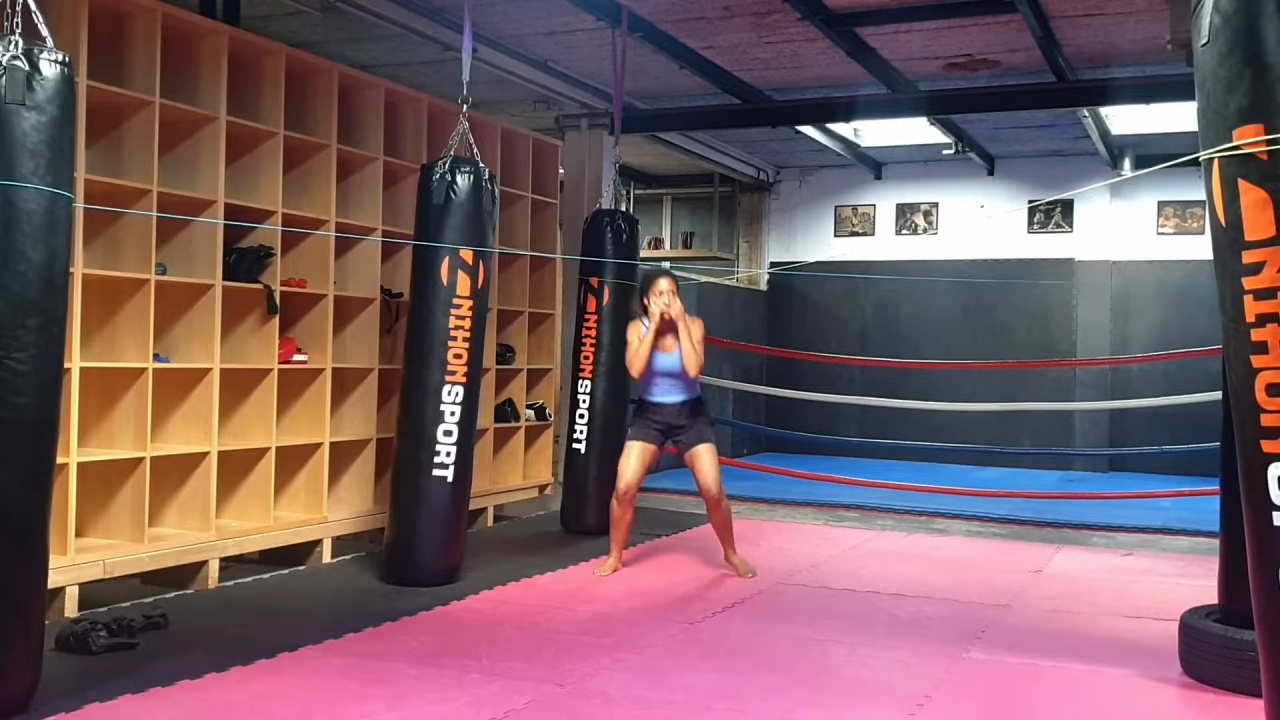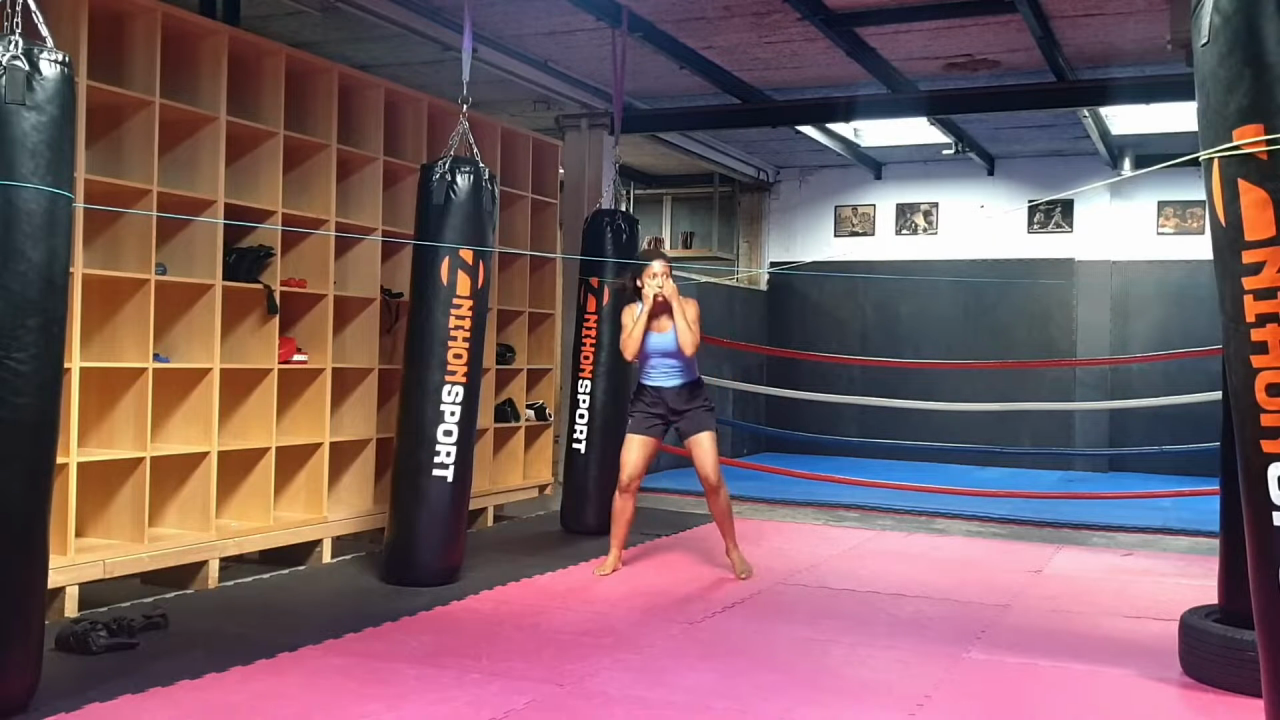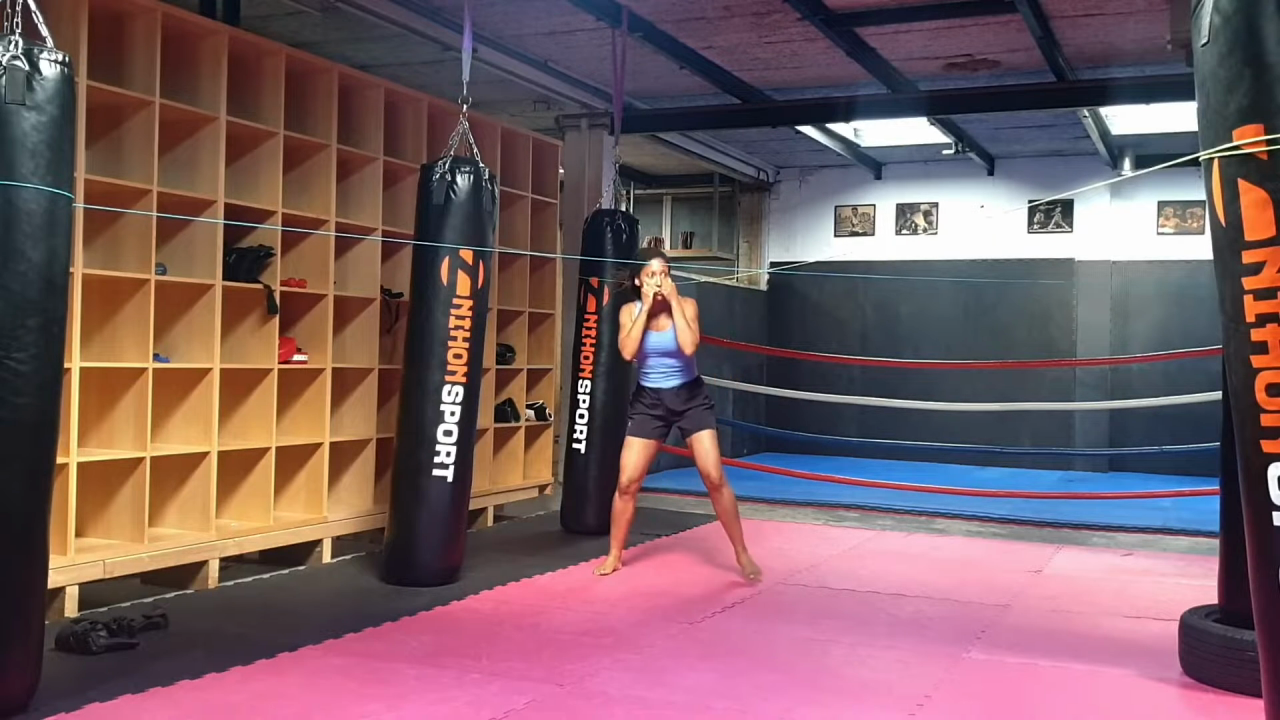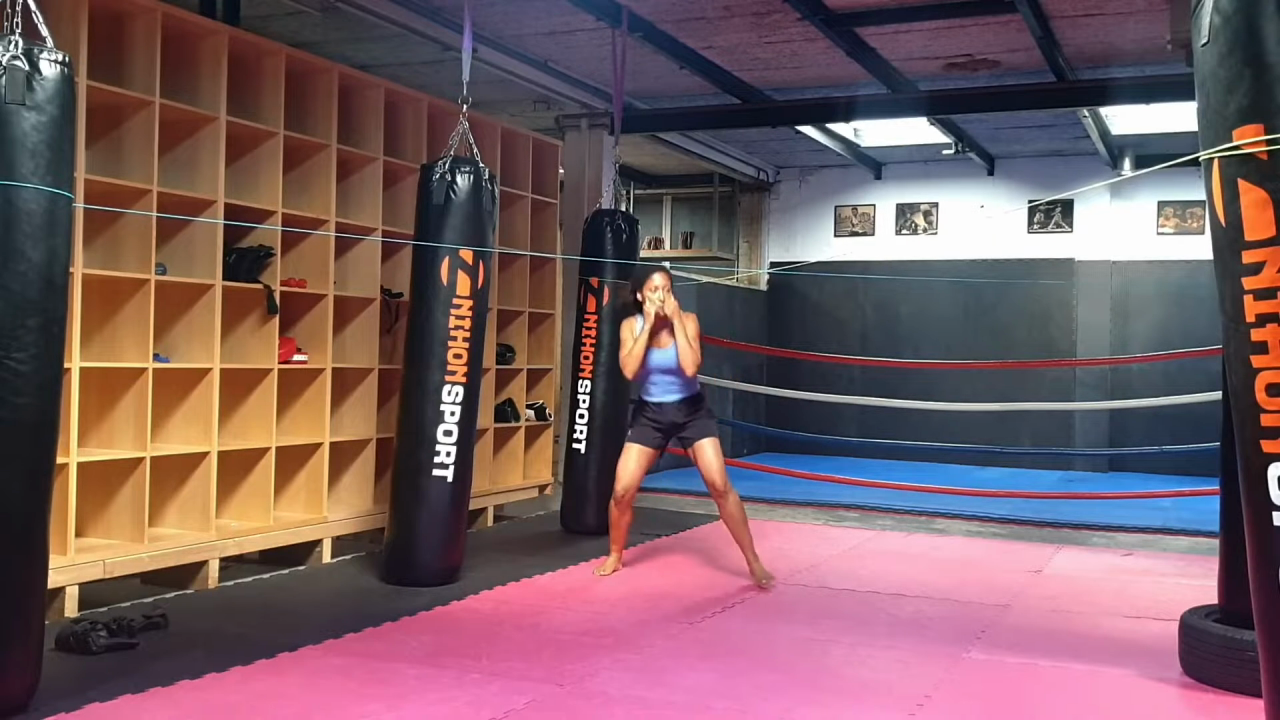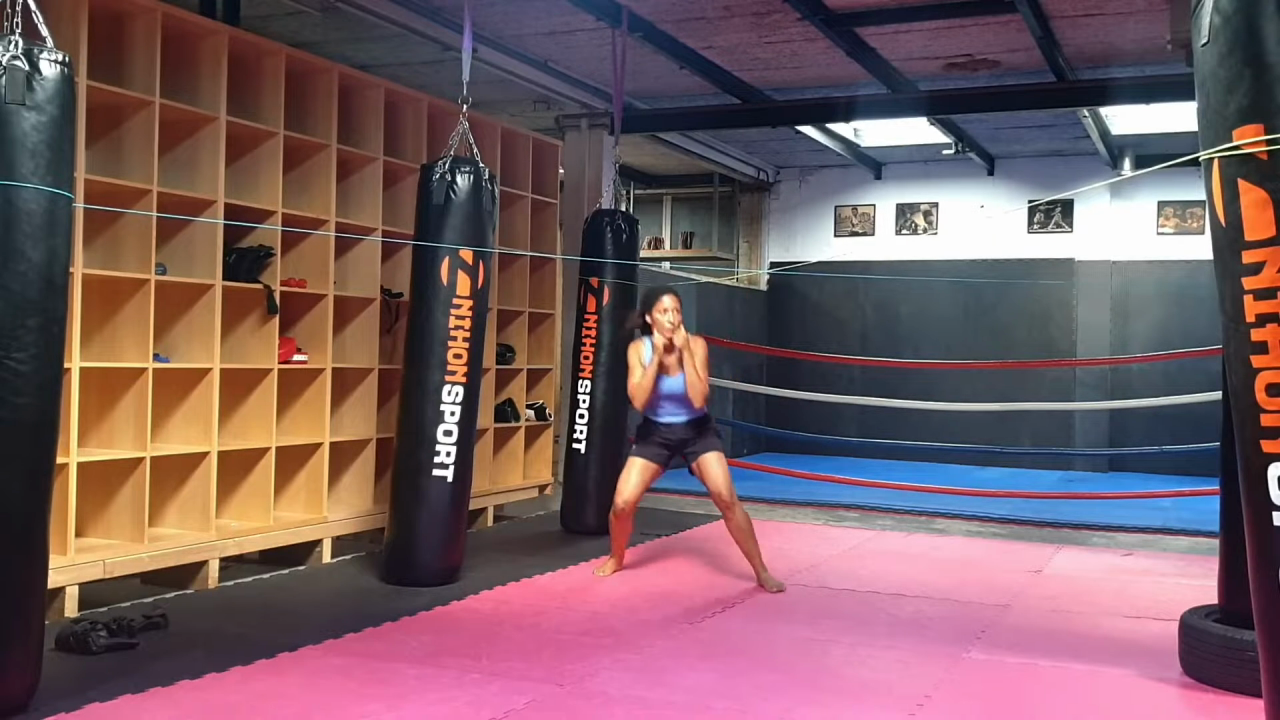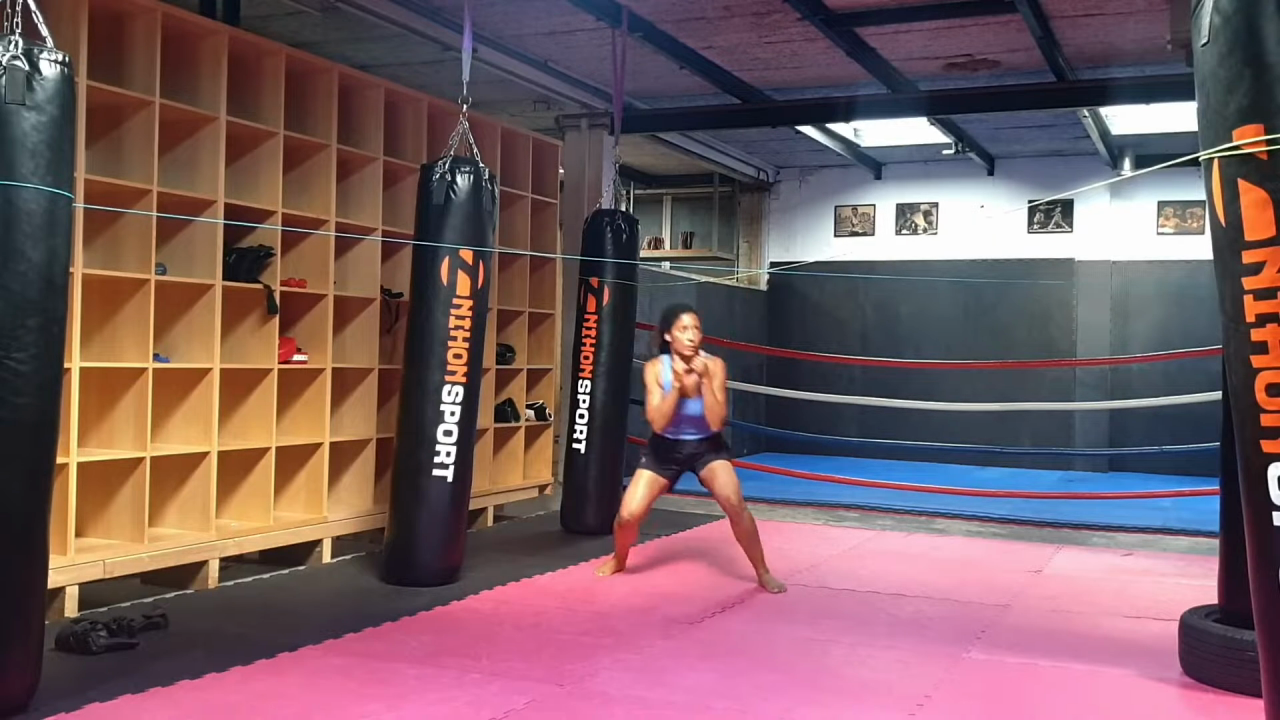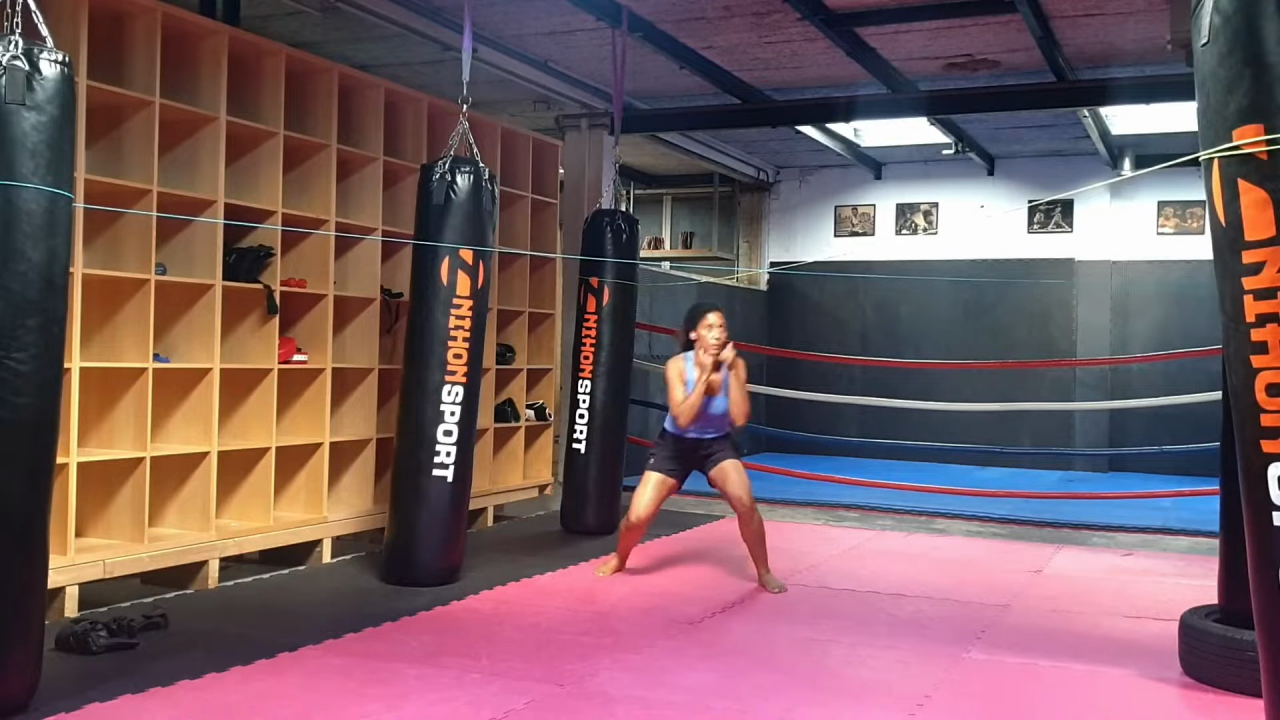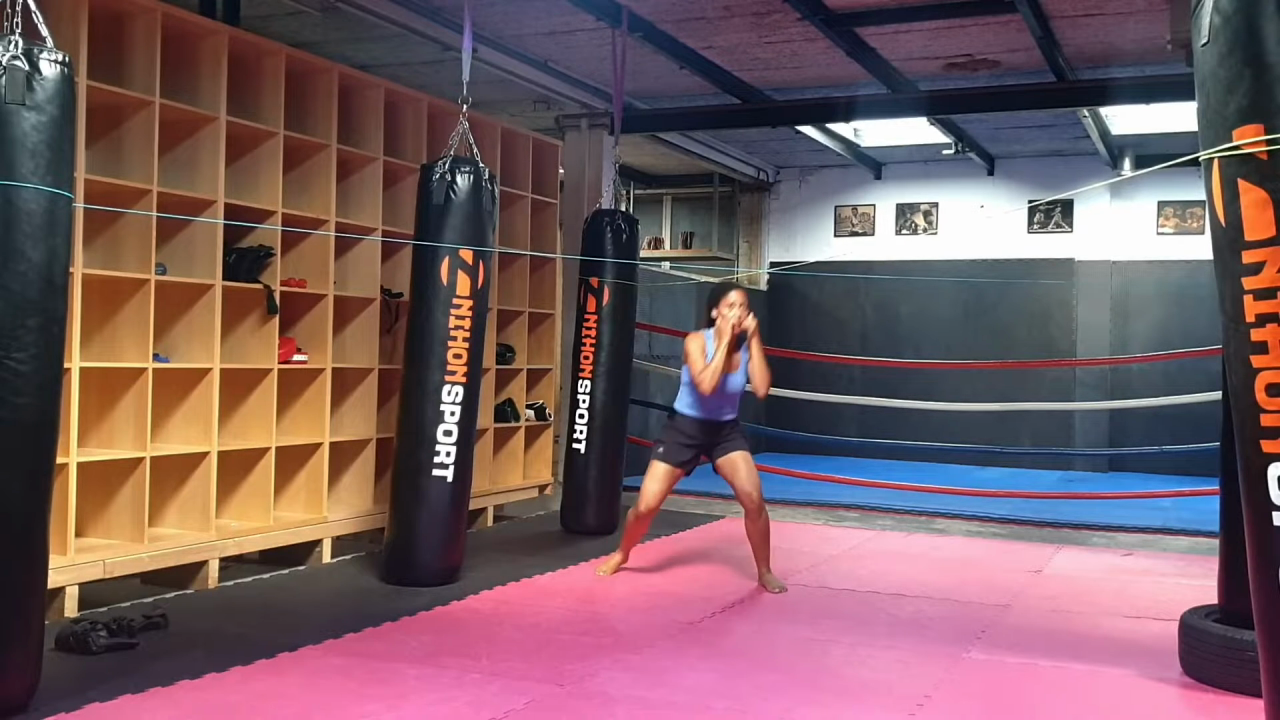
dt=0.1s
person 1, frame 1
left shoulder: (692, 324)
right shoulder: (637, 328)
left elbow: (693, 370)
right elbow: (635, 370)
left wrist: (681, 326)
right wrist: (652, 327)
left hip: (690, 414)
right hip: (650, 415)
left knee: (712, 490)
right knee: (624, 487)
left ankle: (731, 553)
right ankle: (615, 556)
person 1, frame 2
left shoulder: (687, 305)
right shoulder: (631, 311)
left elbow: (689, 348)
right elbow: (629, 353)
left wrist: (674, 303)
right wrist: (647, 307)
left hip: (689, 398)
right hip: (649, 400)
left knee: (712, 479)
right knee: (627, 481)
left ankle: (733, 551)
right ankle: (614, 555)
person 1, frame 3
left shoulder: (686, 304)
right shoulder: (630, 311)
left elbow: (689, 347)
right elbow: (628, 352)
left wrist: (674, 303)
right wrist: (646, 306)
left hip: (690, 397)
right hip: (649, 401)
left knee: (714, 478)
right knee: (627, 482)
left ankle: (741, 553)
right ankle: (615, 555)
person 1, frame 4
left shoulder: (687, 320)
right shoulder: (630, 327)
left elbow: (691, 368)
right elbow: (629, 370)
left wrist: (674, 324)
right wrist: (648, 325)
left hip: (691, 411)
right hip: (650, 414)
left knee: (720, 486)
right knee: (623, 490)
left ankle: (754, 563)
right ankle: (616, 556)
person 1, frame 5
left shoulder: (696, 345)
right shoulder: (638, 349)
left elbow: (699, 400)
right elbow: (638, 401)
left wrist: (684, 352)
right wrist: (657, 355)
left hip: (697, 429)
right hip: (655, 432)
left knee: (726, 497)
right knee: (622, 502)
left ankle: (761, 570)
right ankle: (616, 558)
person 1, frame 6
left shoulder: (713, 365)
right shoulder: (655, 368)
left elbow: (716, 423)
right elbow: (657, 424)
left wrist: (703, 378)
right wrist: (678, 383)
left hip: (707, 446)
right hip: (666, 448)
left knee: (735, 503)
right knee: (629, 514)
left ankle: (763, 573)
right ankle: (618, 559)
person 1, frame 7
left shoulder: (735, 365)
right shoulder: (677, 365)
left elbow: (741, 419)
right elbow: (684, 419)
left wrist: (731, 371)
right wrist: (705, 373)
left hip: (717, 445)
right hip: (675, 445)
left knee: (745, 503)
right knee: (637, 516)
left ankle: (764, 573)
right ankle: (619, 558)
person 1, frame 8
left shoulder: (751, 345)
right shoulder: (696, 342)
left elbow: (762, 389)
right elbow: (706, 386)
left wrist: (754, 339)
right wrist: (726, 339)
left hip: (725, 429)
right hip: (685, 427)
left knee: (753, 498)
right knee: (646, 506)
left ankle: (765, 573)
right ankle: (621, 554)
